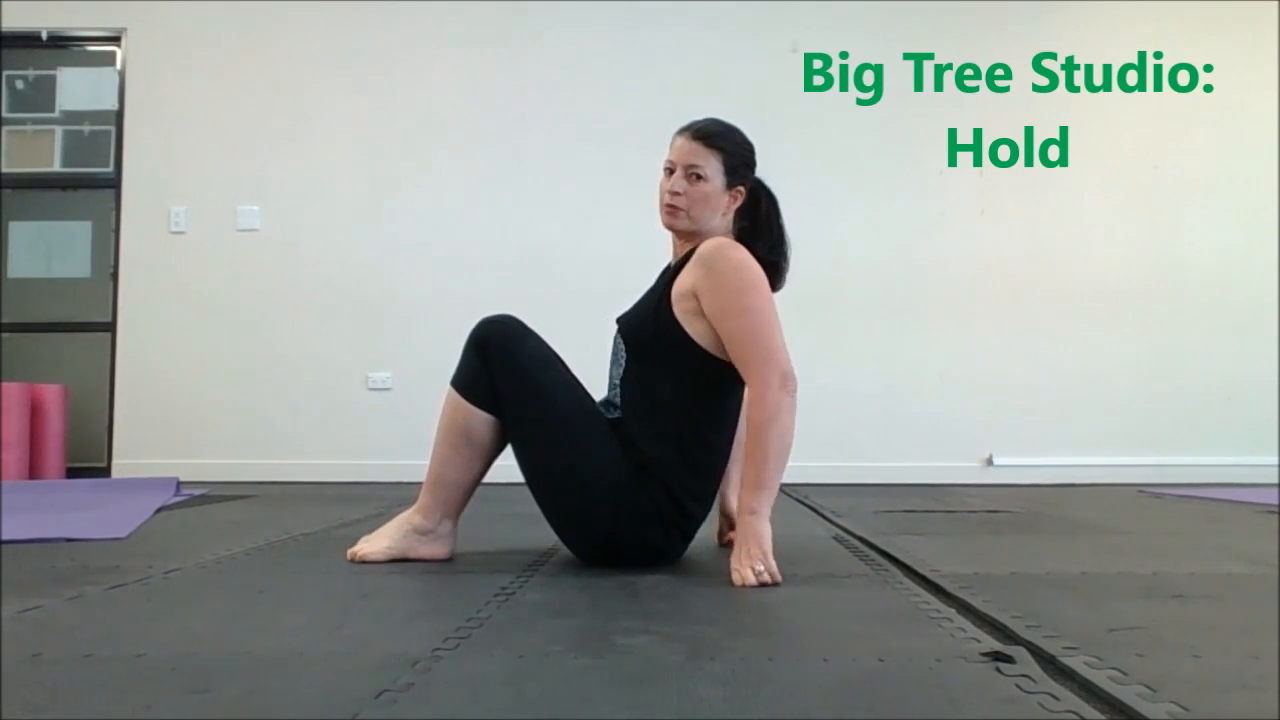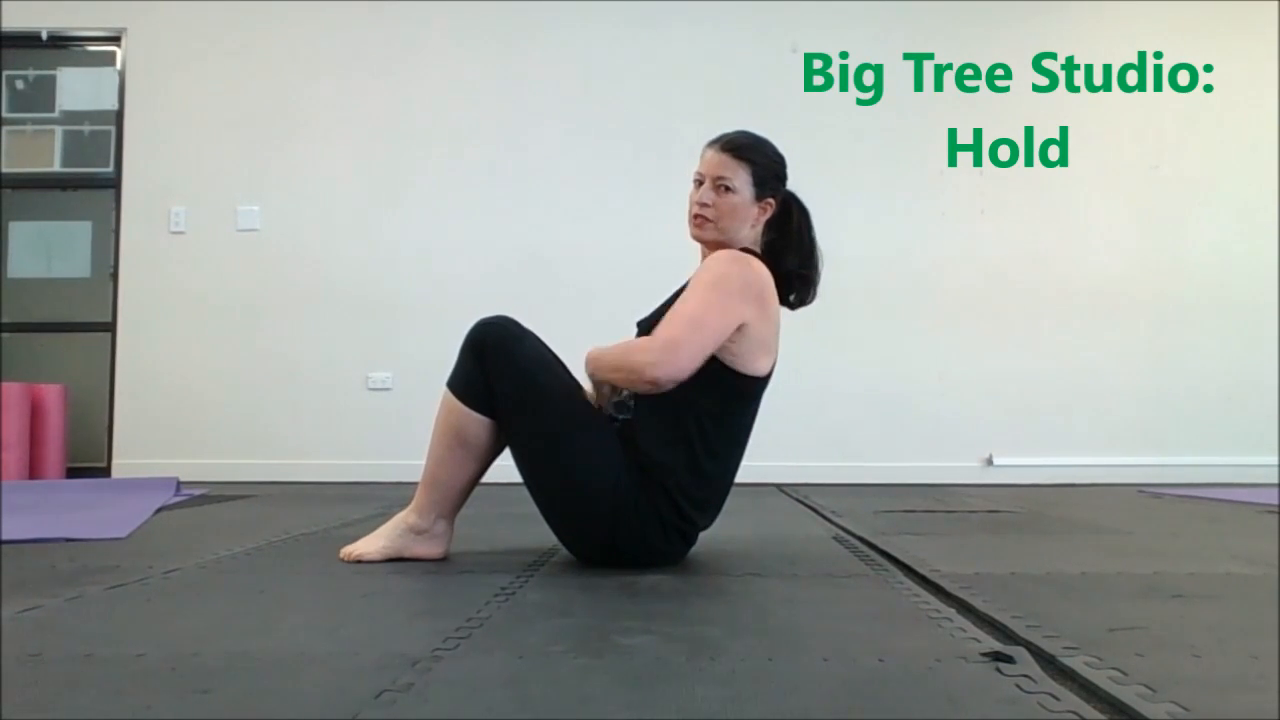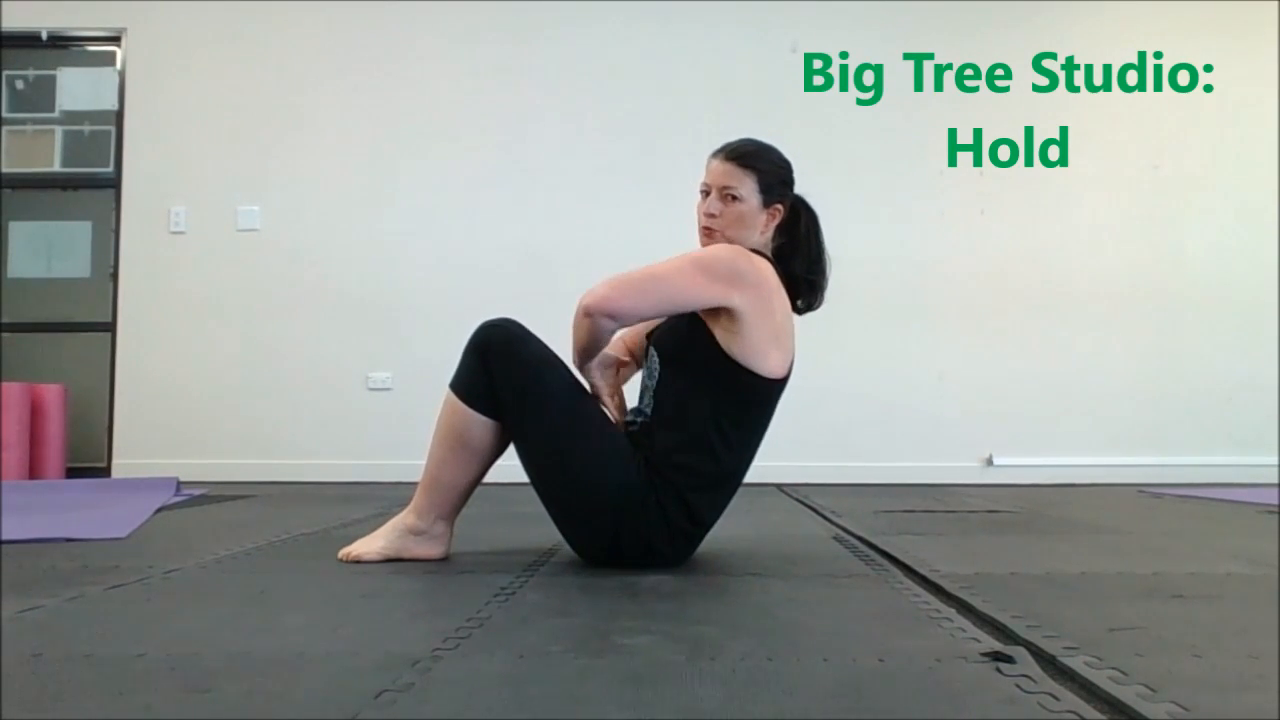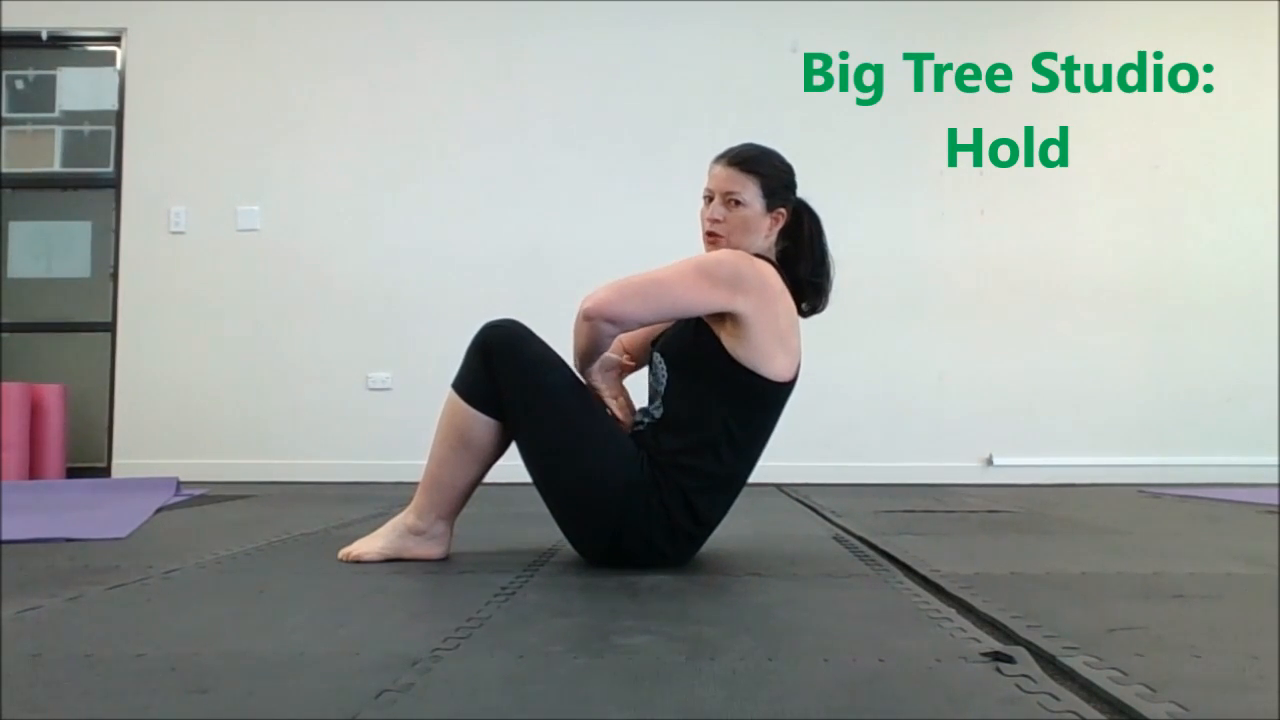
dt=0.5s
person 1, frame 1
left shoulder: (722, 261)
right shoulder: (691, 268)
left elbow: (774, 383)
right elbow: (722, 393)
left wrist: (753, 518)
right wrist: (731, 503)
left hip: (635, 514)
right hip: (635, 504)
left knee: (498, 341)
right knee: (503, 352)
left ankle: (429, 526)
right ankle: (433, 518)
person 1, frame 2
left shoulder: (738, 272)
right shoulder: (722, 278)
left elbow: (657, 364)
left wrist: (601, 364)
right wrist: (610, 376)
left hip: (637, 516)
right hip: (643, 511)
left knee: (495, 345)
right knee: (508, 361)
left ankle: (425, 526)
right ankle: (430, 519)
person 1, frame 3
left shoulder: (739, 270)
right shoulder: (724, 294)
left elbow: (600, 305)
right elbow: (628, 346)
left wrist: (588, 363)
right wrist: (603, 368)
left hip: (644, 518)
right hip: (647, 512)
left knee: (499, 347)
right knee: (505, 355)
left ankle: (424, 528)
right ankle: (429, 523)
person 1, frame 4
left shoulder: (744, 276)
right shoulder: (725, 298)
left elbow: (601, 309)
right elbow: (620, 346)
left wrist: (590, 368)
right wrist: (602, 371)
left hip: (646, 517)
right hip: (652, 510)
left knee: (501, 347)
right knee: (510, 362)
left ankle: (425, 526)
right ankle: (429, 520)
